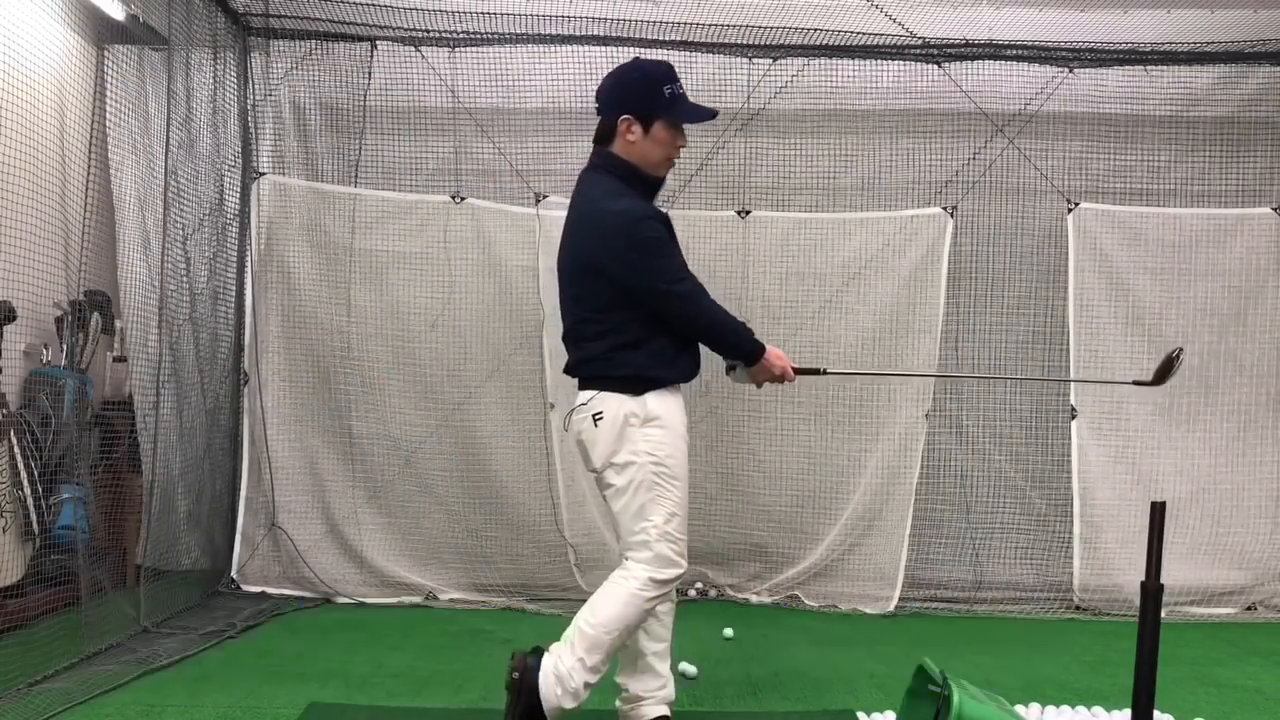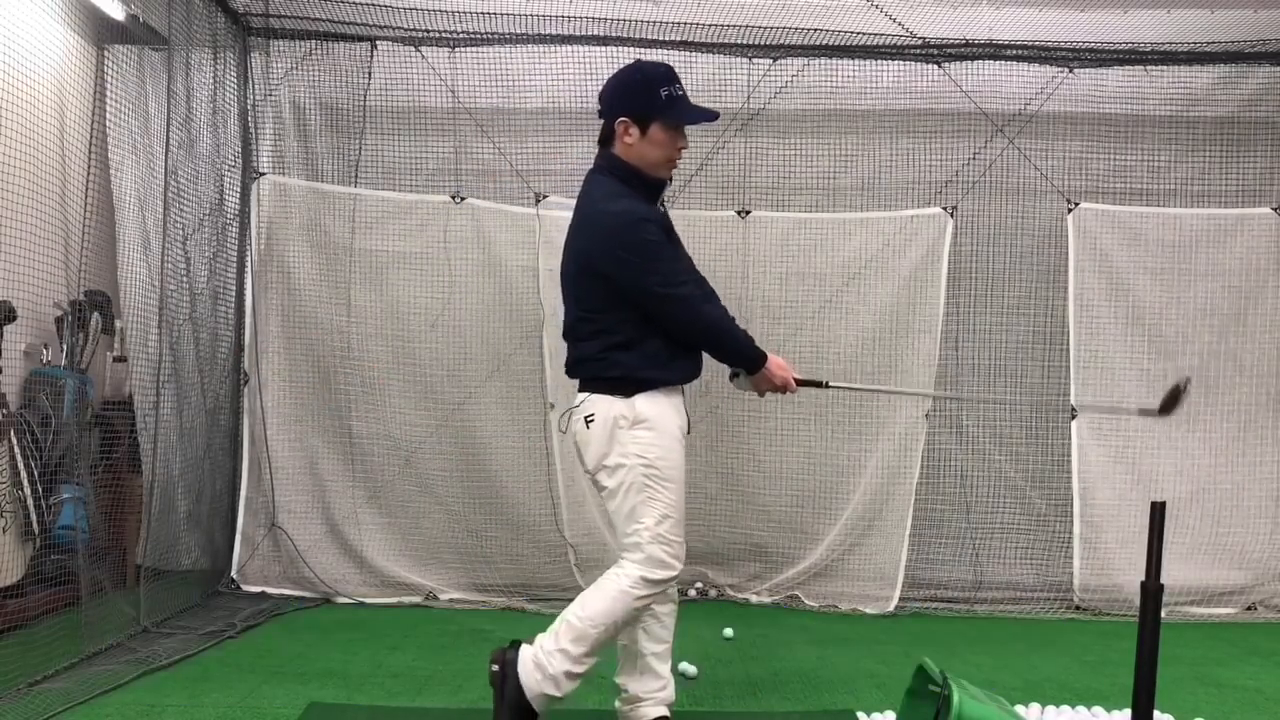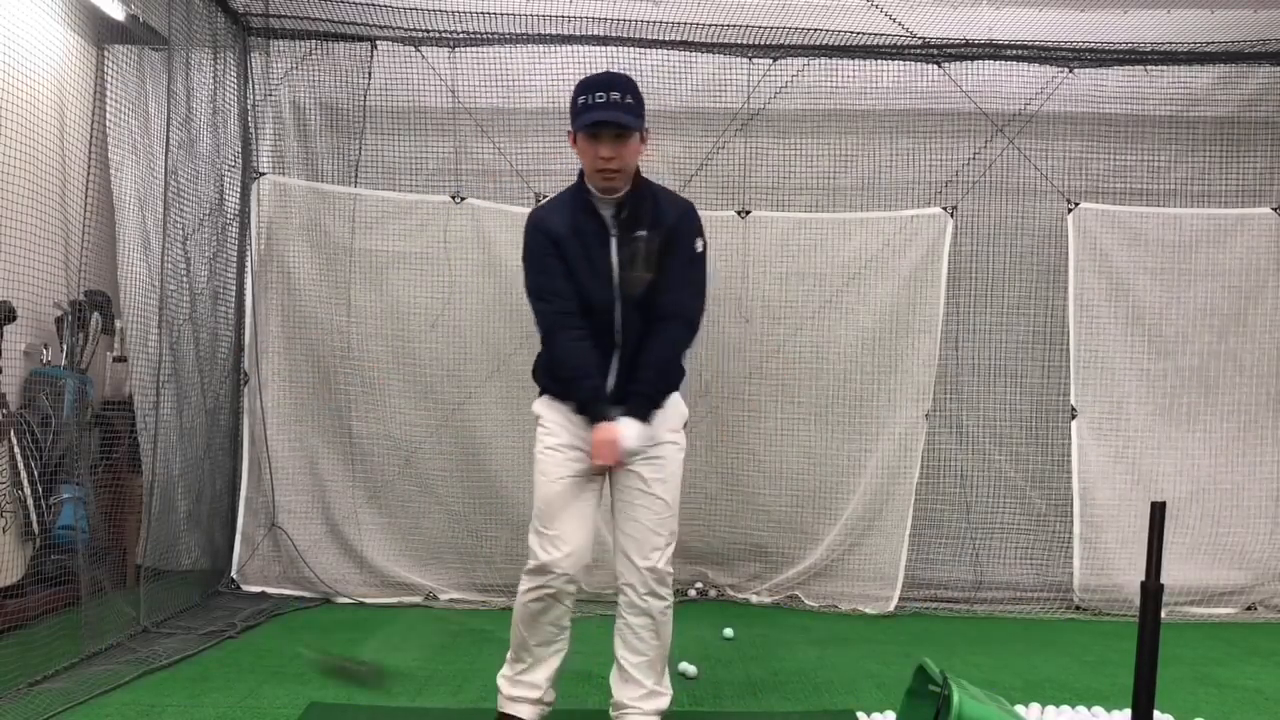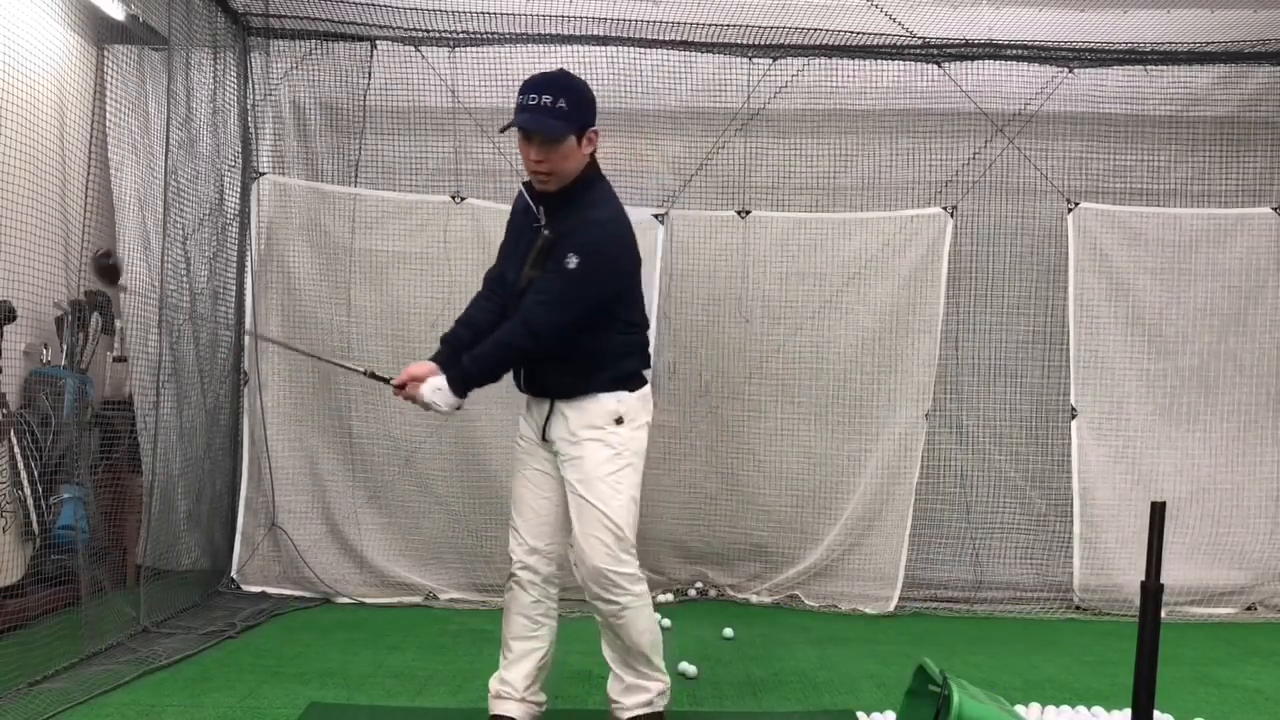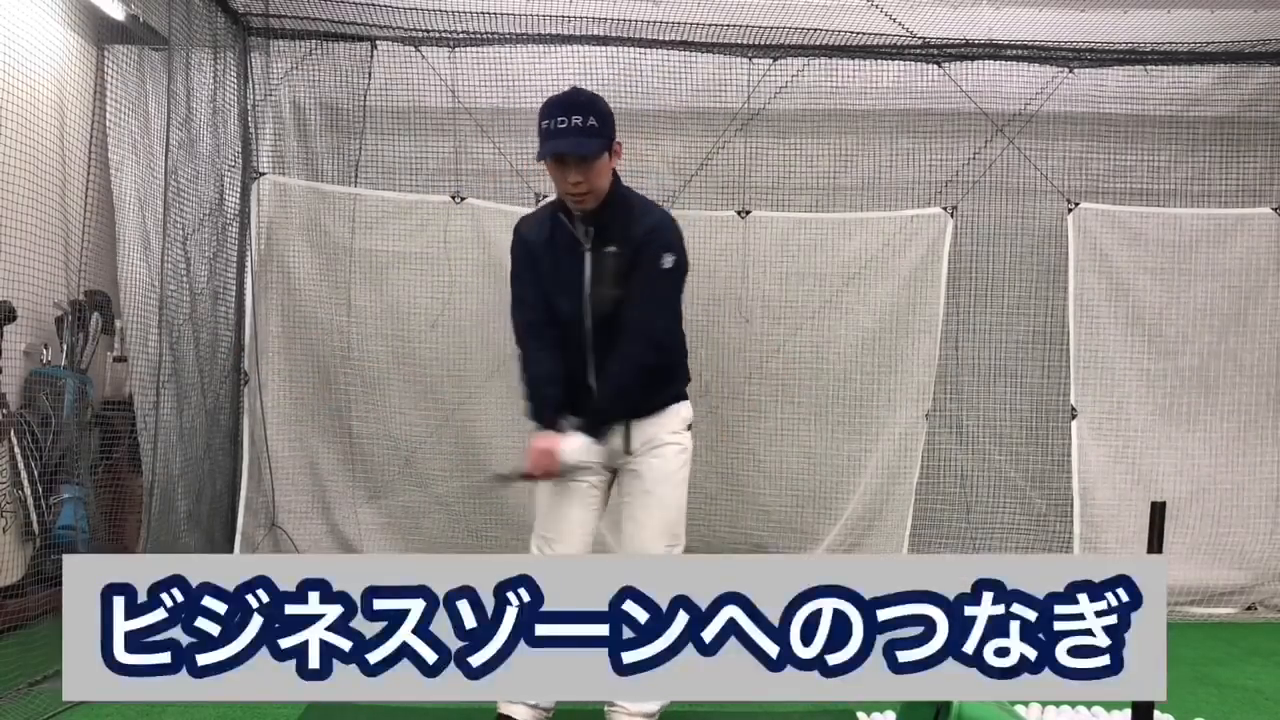
dt=0.4s
person 1, frame 1
left shoulder: (612, 195)
right shoulder: (621, 217)
left elbow: (680, 291)
right elbow: (682, 304)
left wrist: (743, 348)
right wrist: (754, 350)
left hip: (636, 402)
right hip: (634, 409)
left knee: (655, 559)
right knee: (655, 562)
person 1, frame 2
left shoulder: (637, 200)
right shoulder: (616, 218)
left elbow: (692, 288)
right elbow: (686, 310)
left wrist: (745, 356)
right wrist: (756, 360)
left hip: (657, 404)
right hip: (631, 410)
left knee: (663, 562)
right knee: (652, 563)
person 1, frame 3
left shoulder: (676, 220)
right shoulder: (549, 224)
left elbow: (677, 328)
right elbow: (563, 332)
left wrist: (637, 420)
right wrist: (599, 419)
left hip: (652, 418)
right hip: (578, 416)
left knee: (648, 572)
right knee: (555, 565)
person 1, frame 4
left shoulder: (600, 228)
right shoulder: (532, 205)
left elbow: (536, 325)
right elbow: (497, 295)
left wrist: (456, 383)
right wrist: (443, 359)
left hip: (602, 410)
right hip: (541, 408)
left knee: (605, 563)
right knee: (530, 561)
person 1, frame 5
left shoulder: (654, 232)
right shoulder: (533, 237)
left elbow: (646, 344)
right elbow: (538, 341)
left wrist: (587, 436)
right wrist: (546, 427)
left hip: (651, 422)
right hip: (573, 427)
